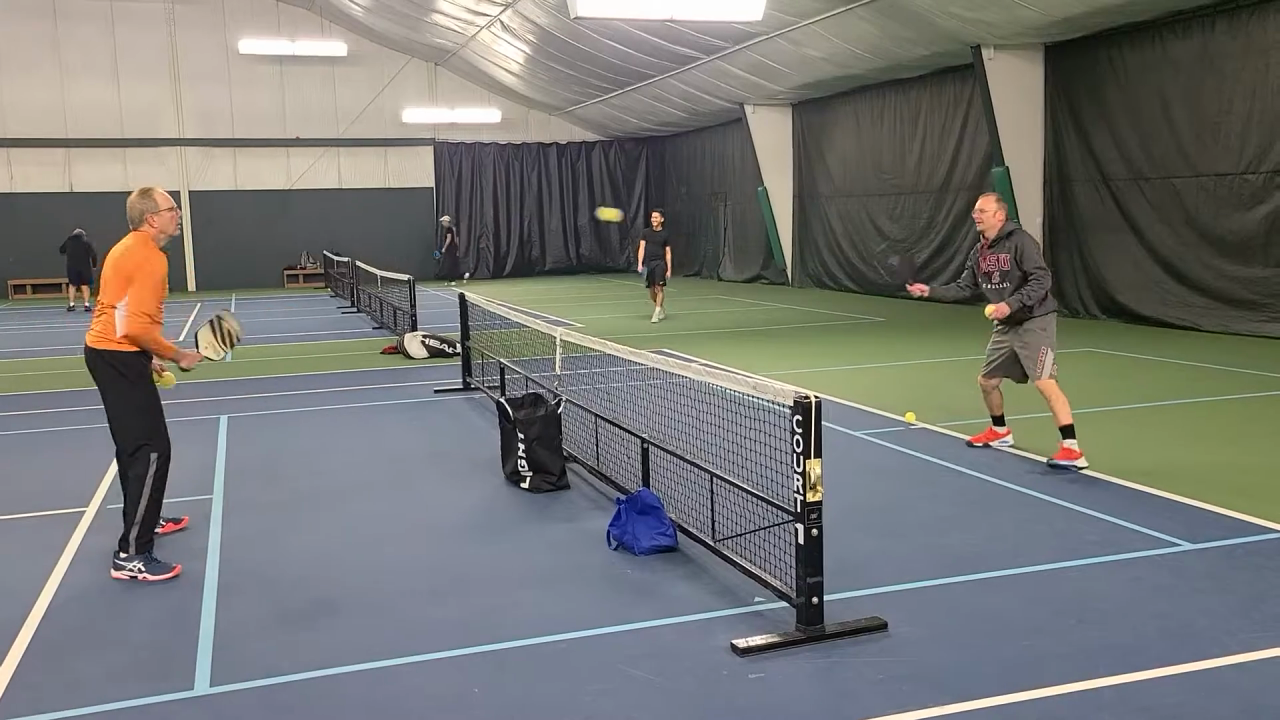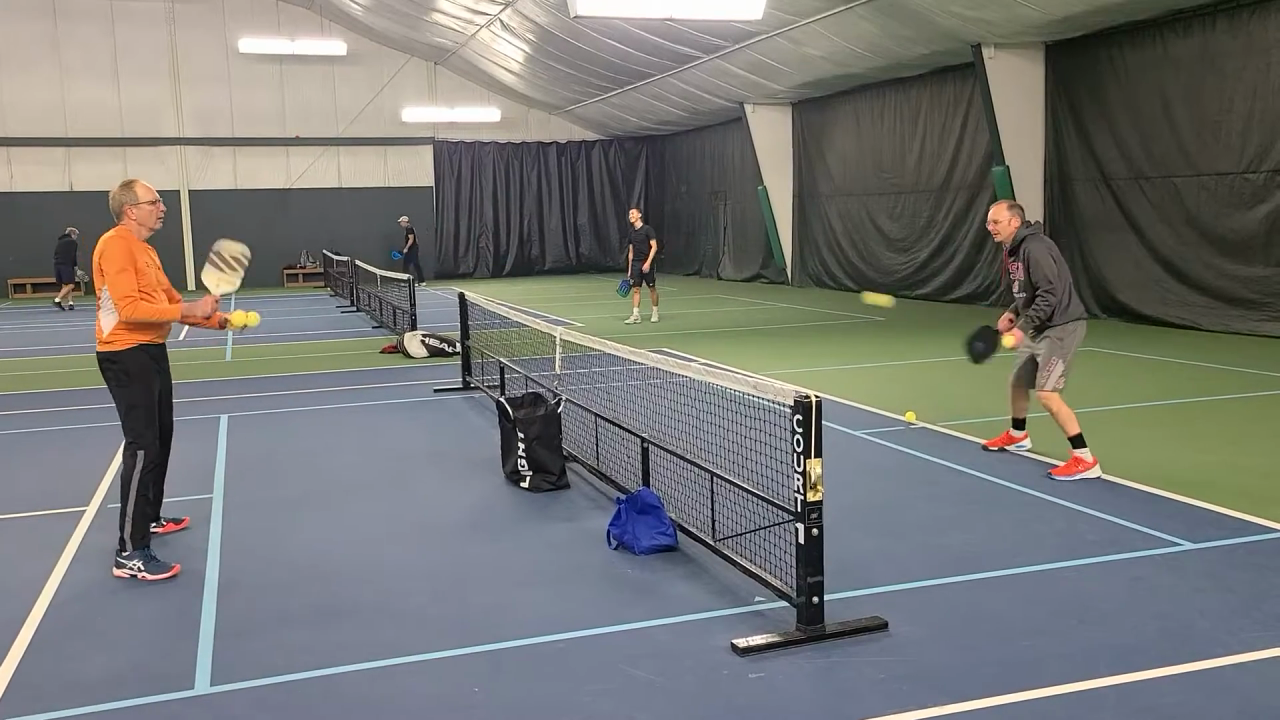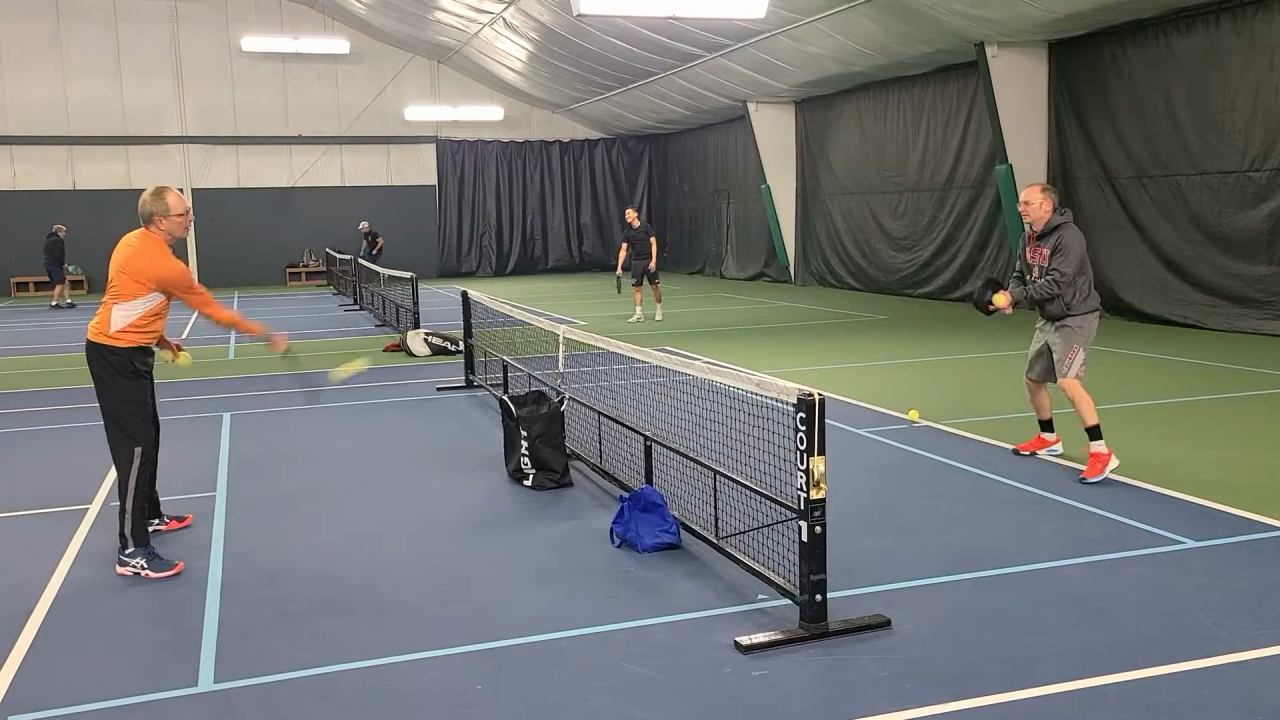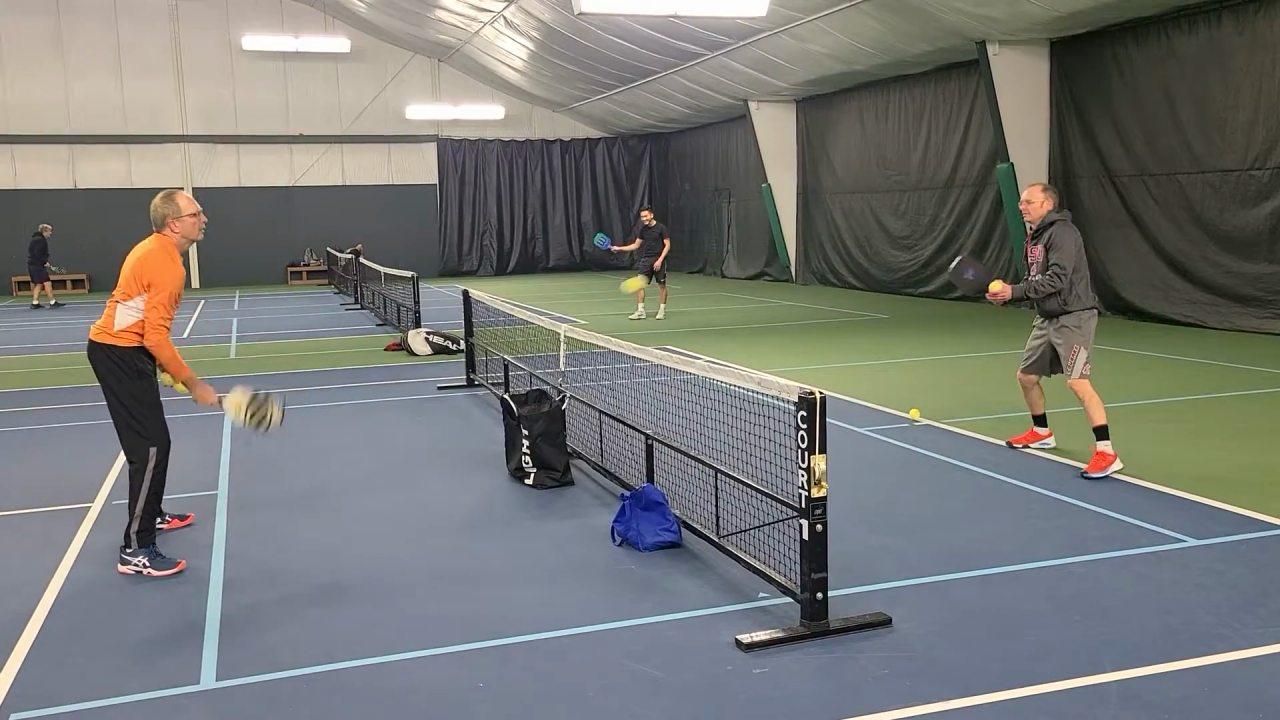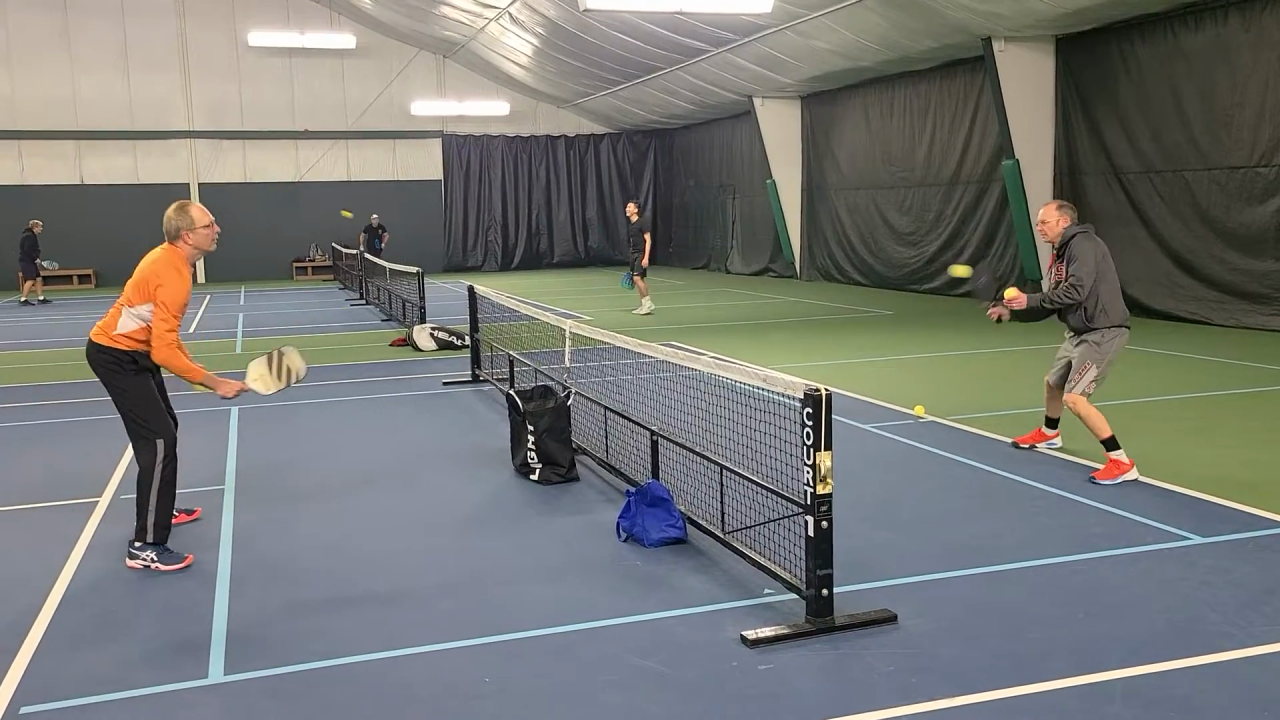
dt=0.7s
person 1, frame 1
left shoulder: (137, 250)
right shoulder: (144, 256)
right elbow: (135, 322)
left wrist: (147, 358)
right wrist: (178, 355)
left hip: (124, 357)
right hip: (115, 358)
left knee: (136, 446)
right knee: (151, 450)
left ankle: (146, 518)
right ankle: (130, 555)
person 1, frame 2
left shoulder: (146, 249)
right shoulder: (115, 244)
left elbow: (170, 302)
right elbow: (129, 308)
left wrist: (218, 319)
right wrist: (188, 310)
left hip: (153, 351)
right hip: (125, 356)
left knee: (160, 438)
right knee: (143, 446)
left ankle: (149, 516)
right ankle: (130, 553)
person 1, frame 3
left shoulder: (134, 242)
right shoulder: (163, 264)
right elbow: (213, 309)
left wrist: (159, 337)
right wrist: (265, 334)
left hip: (119, 350)
right hip: (116, 355)
left knee: (145, 436)
right knee: (135, 445)
left ankle: (148, 514)
right ankle: (132, 551)
person 1, frame 4
left shoulder: (152, 249)
right shoulder: (168, 264)
right elbow: (156, 338)
left wrist: (165, 364)
right wrist: (194, 384)
left hip: (117, 348)
right hip: (119, 353)
left knee: (146, 438)
right knee: (152, 444)
left ankle: (150, 513)
right ankle: (136, 550)
person 1, frame 5
left shoulder: (171, 258)
right shoulder: (172, 278)
right elbow: (164, 353)
left wrist: (198, 369)
right wrist: (213, 383)
left hip: (134, 352)
right hip: (117, 355)
left knee: (164, 430)
right knee: (159, 442)
left ankle: (160, 508)
right ankle: (145, 546)
person 2, frame 1
left shoulder: (1021, 241)
right shoulder: (980, 250)
left elbow: (1042, 279)
right elbow: (964, 287)
left wrist: (1012, 304)
right wrist: (928, 291)
left hip: (1036, 322)
right hip: (1006, 326)
left knee: (1044, 382)
right knee: (987, 381)
left ankle: (1072, 450)
right ankle: (1000, 431)
person 2, frame 2
left shoulder: (1034, 247)
right shoulder: (1013, 250)
left elbow: (1050, 295)
left wrist: (1023, 328)
right wrist: (1012, 313)
left hip: (1062, 327)
right hip: (1040, 328)
left knee: (1047, 394)
right knee: (1018, 382)
left ankle: (1084, 459)
right ankle: (1017, 436)
person 2, frame 3
left shoulder: (1068, 236)
right shoulder: (1028, 239)
left elbow: (1055, 284)
right elbow: (1021, 277)
left wrist: (1013, 297)
right wrist: (1010, 297)
left hip: (1077, 319)
right hip: (1048, 320)
left knee: (1069, 383)
right knee: (1033, 380)
left ankle: (1100, 451)
right ankle: (1048, 439)
person 2, frame 4
left shoulder: (1062, 232)
right shoulder: (1034, 238)
left elbow: (1057, 278)
left wrist: (1014, 291)
right wrist: (1005, 291)
left hip: (1074, 317)
right hip: (1048, 318)
left knee: (1078, 382)
right knee: (1026, 376)
left ankle: (1106, 453)
right ankle: (1042, 432)
person 2, frame 5
left shoulder: (1083, 244)
right shoulder: (1059, 257)
left elbow: (1077, 292)
right elbow: (1048, 306)
left wrist: (1030, 300)
right wrist: (1010, 311)
left hip: (1103, 333)
right hip: (1079, 334)
left knee: (1074, 399)
right knee: (1053, 384)
left ankle: (1121, 462)
right ankle: (1049, 434)
